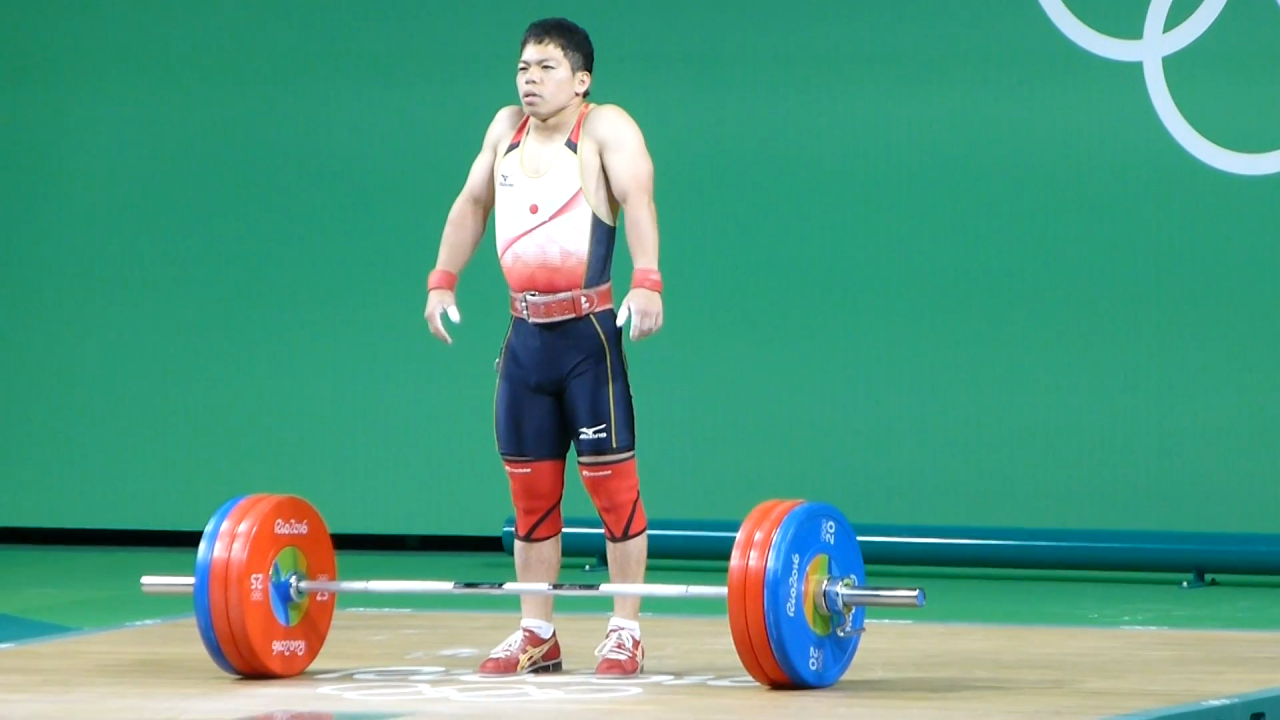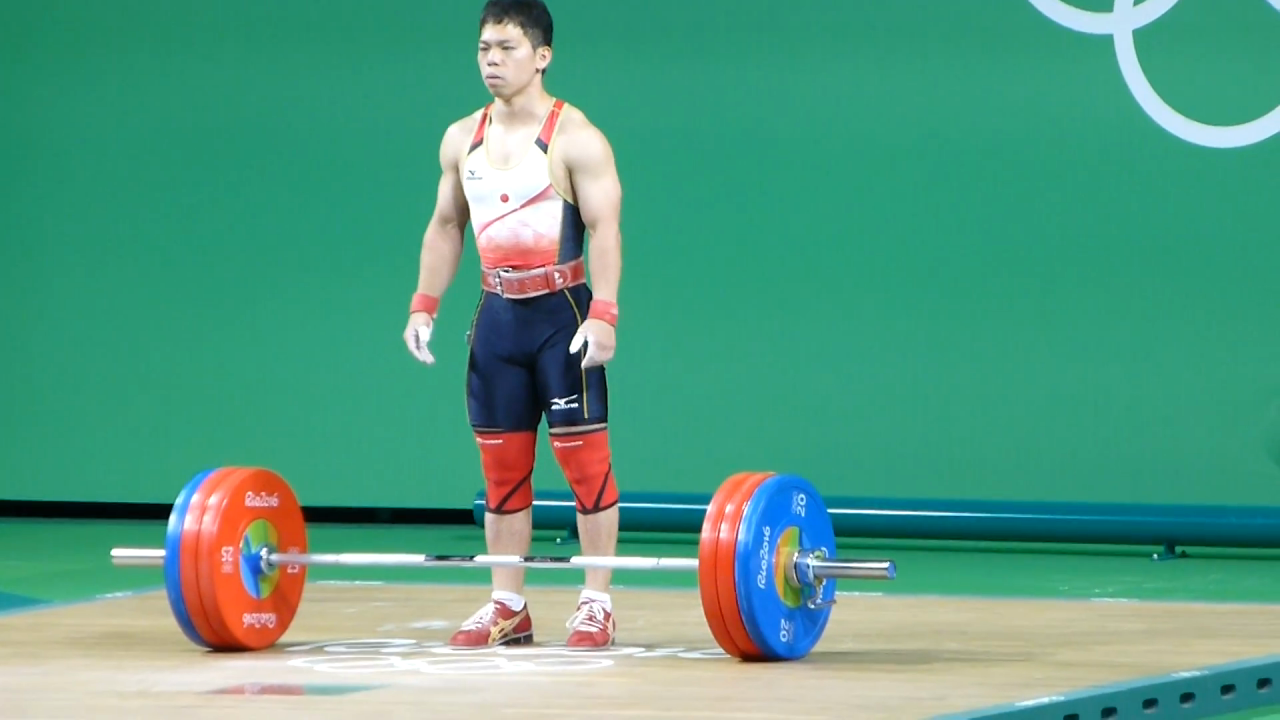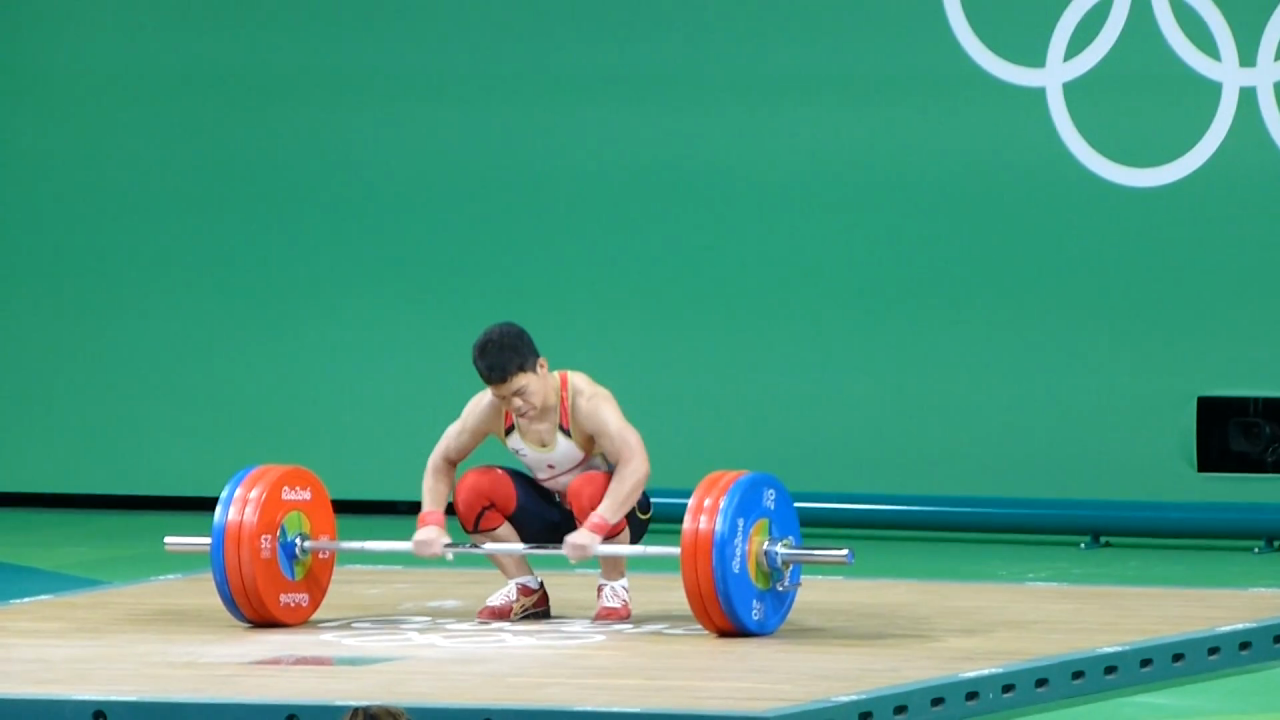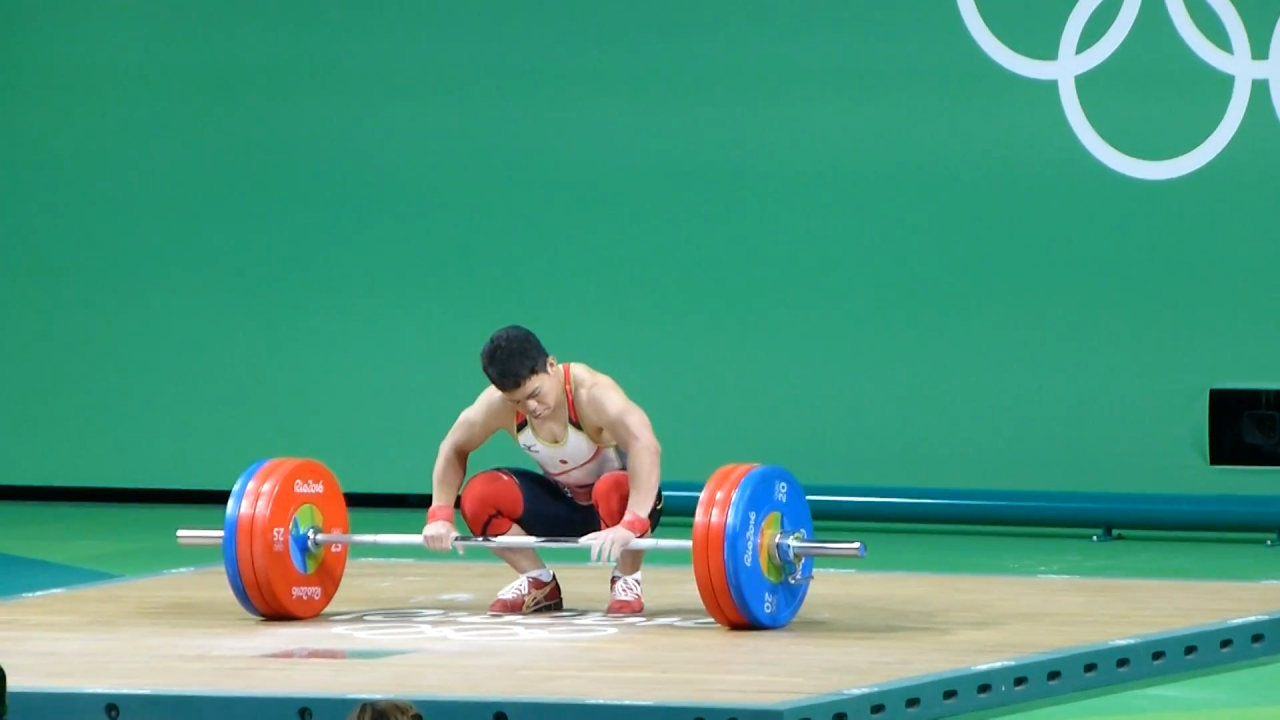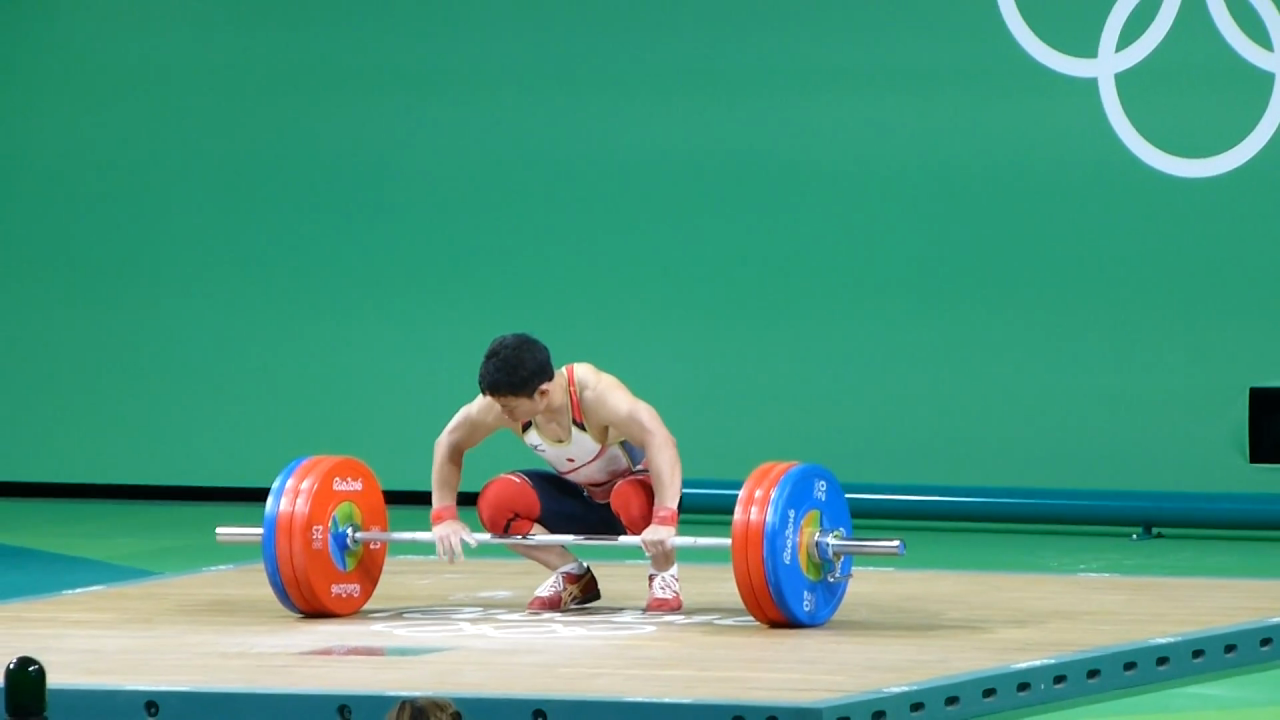
dt=1s
person 1, frame 1
left shoulder: (607, 128)
right shoulder: (507, 129)
left elbow: (639, 200)
right elbow: (471, 204)
left wrist: (647, 281)
right wrist: (441, 281)
left hip: (588, 334)
right hip: (524, 336)
left knee: (611, 483)
right knee: (530, 491)
left ankle: (625, 632)
right ankle: (535, 632)
person 1, frame 2
left shoulder: (575, 136)
right shoulder: (461, 138)
left elbow: (603, 229)
right elbow: (445, 226)
left wrist: (603, 312)
right wrist: (424, 304)
left hip: (561, 312)
right hip: (495, 315)
left knee: (583, 458)
right knee: (502, 467)
left ankle: (597, 603)
right ankle: (507, 605)
person 1, frame 3
left shoulder: (585, 399)
right shoulder: (486, 408)
left elbow: (637, 463)
right elbow: (443, 460)
left wrist: (594, 527)
right wrist: (431, 521)
left hip: (604, 504)
right hip: (553, 508)
left knee: (588, 490)
right knee: (471, 489)
left ankle: (614, 586)
right ankle: (527, 588)
person 1, frame 4
left shoulder: (591, 391)
right shoulder: (497, 403)
left elbow: (646, 445)
right elbow: (454, 449)
left wrist: (631, 525)
right wrist: (441, 516)
left hip: (616, 503)
right hip: (564, 505)
left knee: (615, 489)
right knee: (479, 495)
left ankle: (627, 579)
right ankle: (539, 582)
person 1, frame 5
left shoulder: (594, 391)
right shoulder: (500, 403)
left elbow: (661, 441)
right elbow: (449, 443)
left wrist: (664, 520)
right wrist: (444, 516)
left hip: (639, 492)
right hip: (583, 500)
left knee: (631, 498)
right knee: (496, 500)
left ankle: (664, 576)
right ankle: (574, 576)
